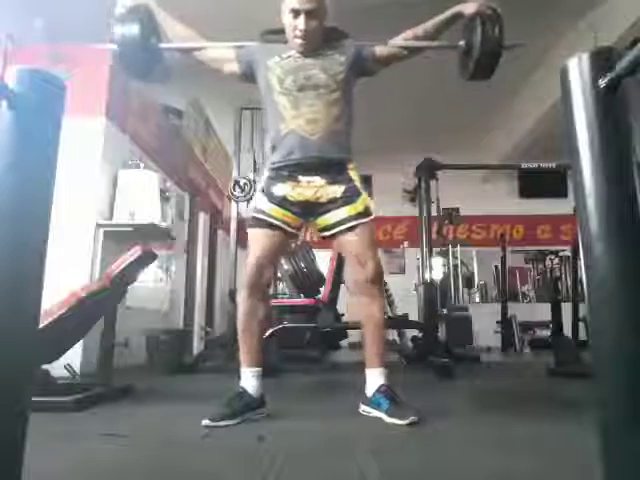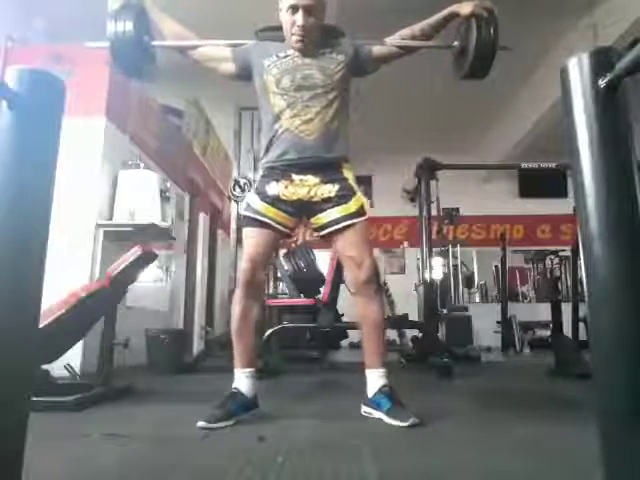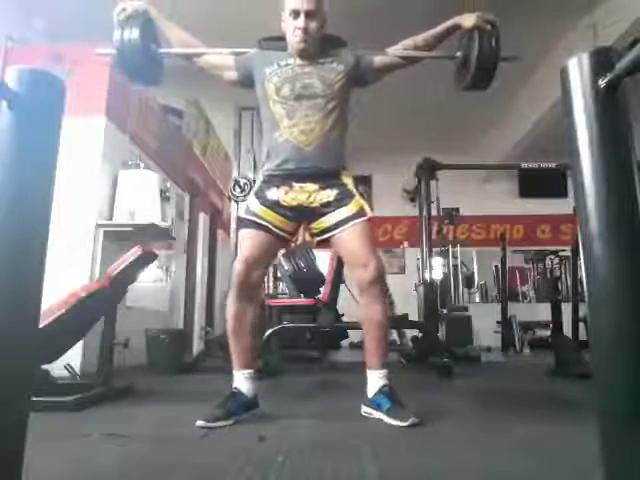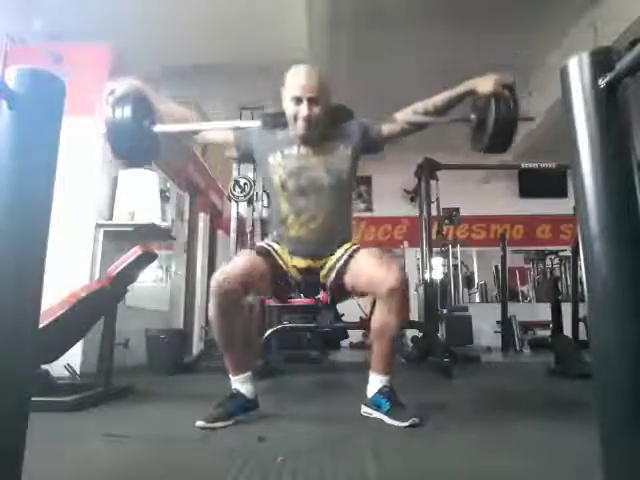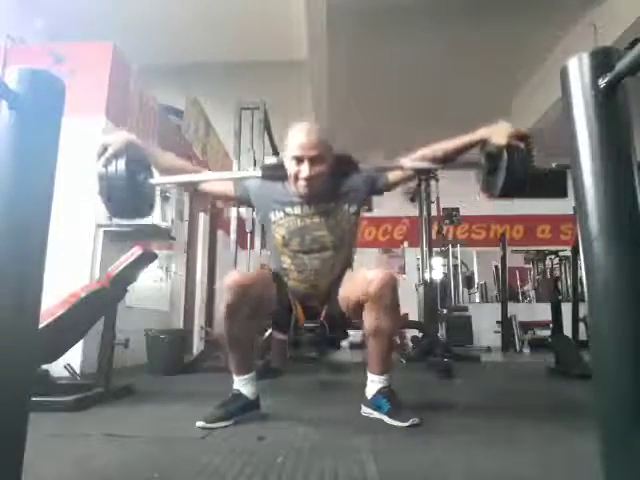
dt=1s
person 1, frame 1
left shoulder: (347, 54)
right shoulder: (262, 57)
left elbow: (405, 42)
right elbow: (204, 50)
left hip: (337, 180)
right hip: (281, 180)
left knee: (367, 278)
right knee: (254, 279)
left ankle: (377, 390)
right ankle: (249, 390)
person 1, frame 2
left shoulder: (345, 54)
right shoulder: (259, 55)
left elbow: (402, 40)
right elbow: (197, 48)
left hip: (333, 178)
right hip: (276, 178)
left knee: (364, 278)
right knee: (248, 277)
left ankle: (377, 391)
right ankle: (243, 389)
person 1, frame 3
left shoulder: (346, 62)
right shoulder: (259, 63)
left elbow: (402, 53)
right elbow: (198, 54)
left hip: (331, 184)
right hip: (276, 185)
left knee: (371, 276)
right knee: (243, 278)
left ankle: (378, 390)
right ankle: (242, 390)
person 1, frame 4
left shoulder: (351, 136)
right shoulder: (262, 140)
left elbow: (412, 117)
right elbow: (196, 127)
left wrist: (471, 87)
right wrist: (142, 90)
left hip: (337, 255)
right hip: (283, 254)
left knee: (393, 281)
right knee: (224, 284)
left ankle: (378, 392)
right ankle: (242, 391)
person 1, frame 5
left shoulder: (355, 185)
right shoulder: (263, 190)
left elbow: (419, 159)
right elbow: (196, 176)
left wrist: (484, 133)
right wrist: (135, 144)
left hip: (337, 292)
right hip: (285, 291)
left knee: (381, 283)
right knee: (236, 286)
left ankle: (377, 392)
right ankle: (244, 392)
